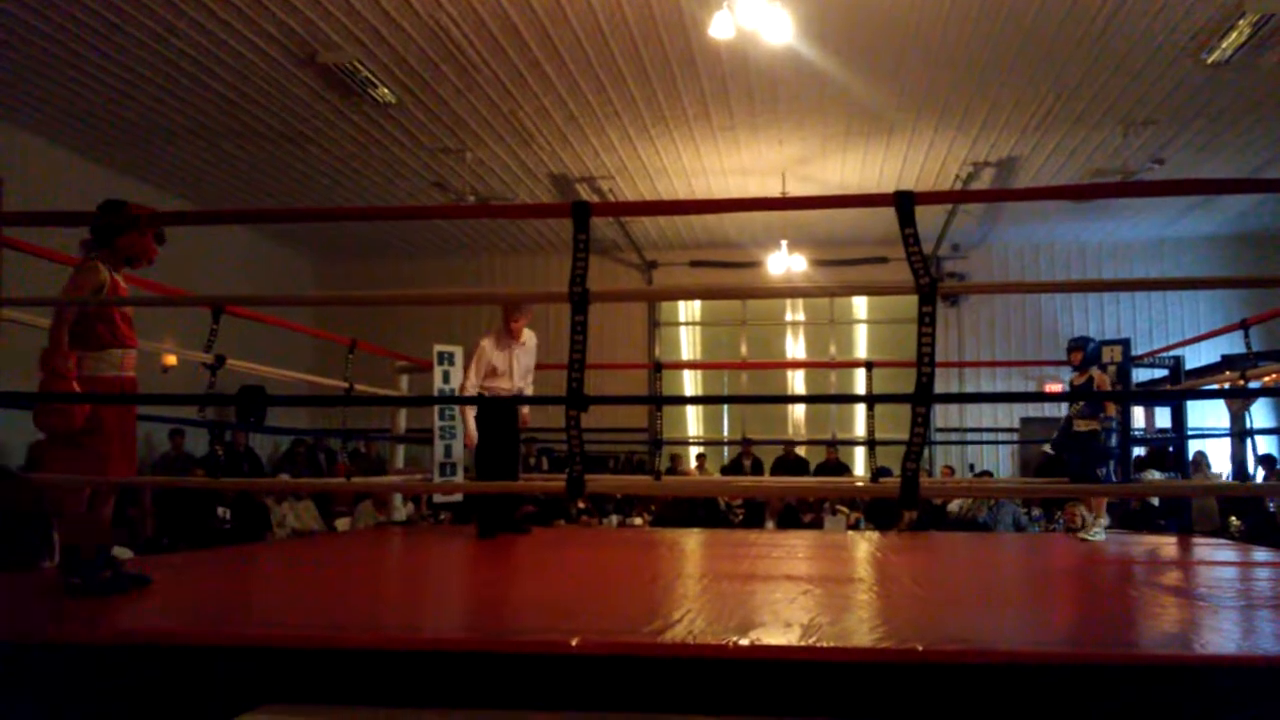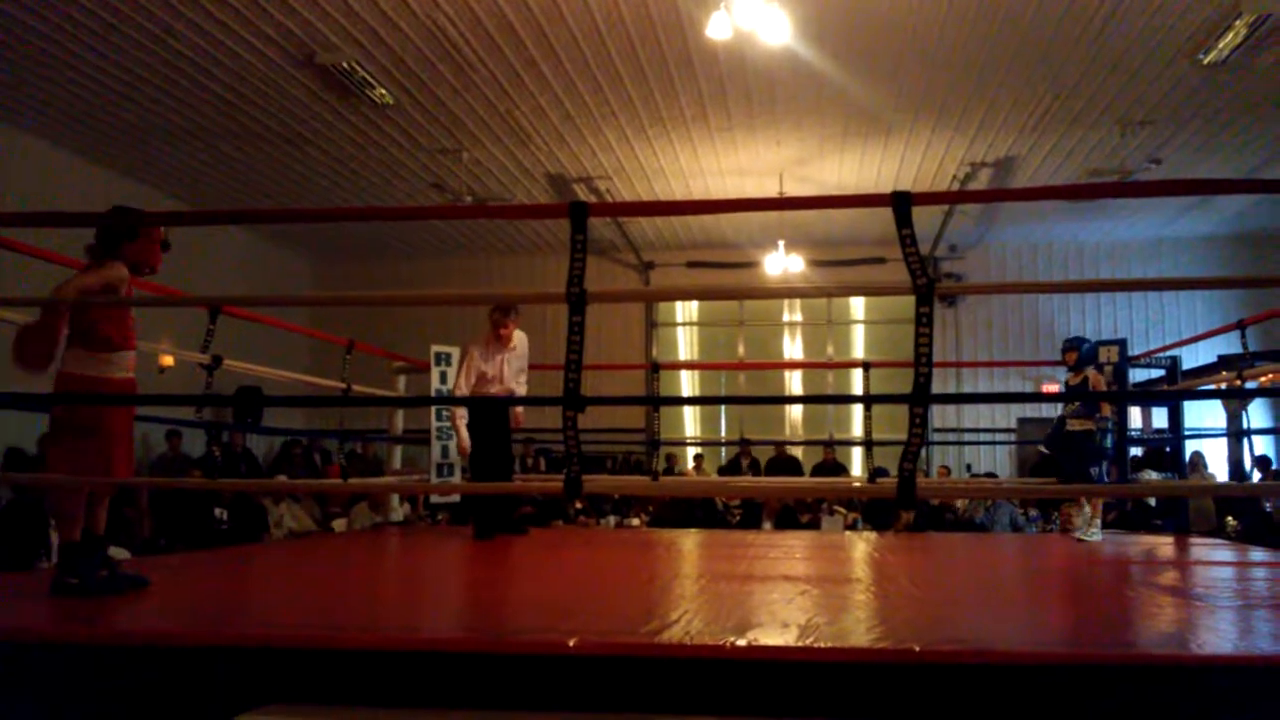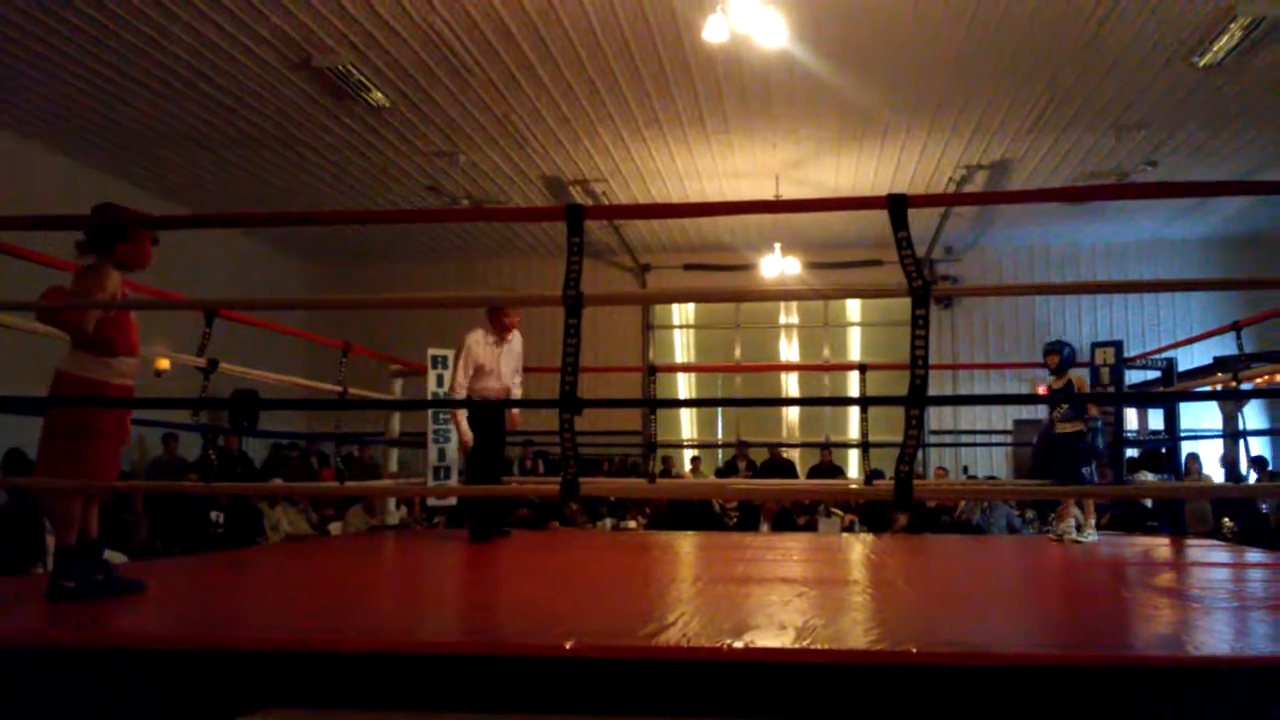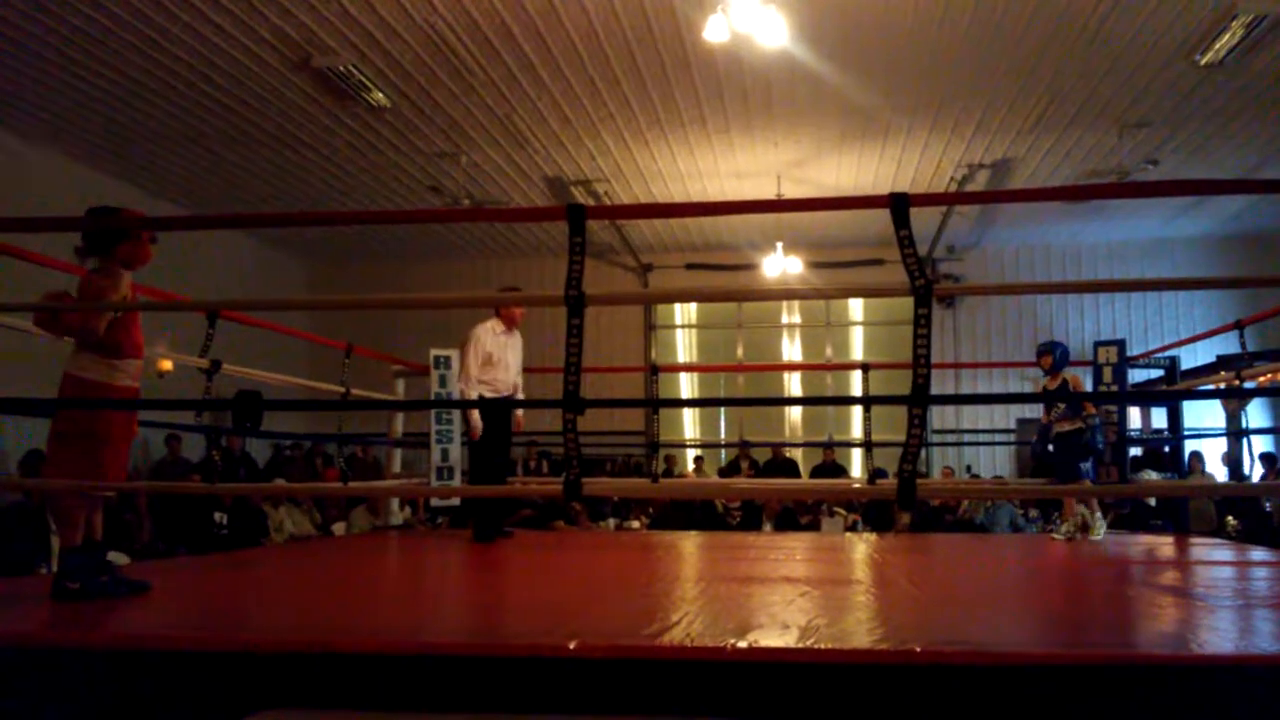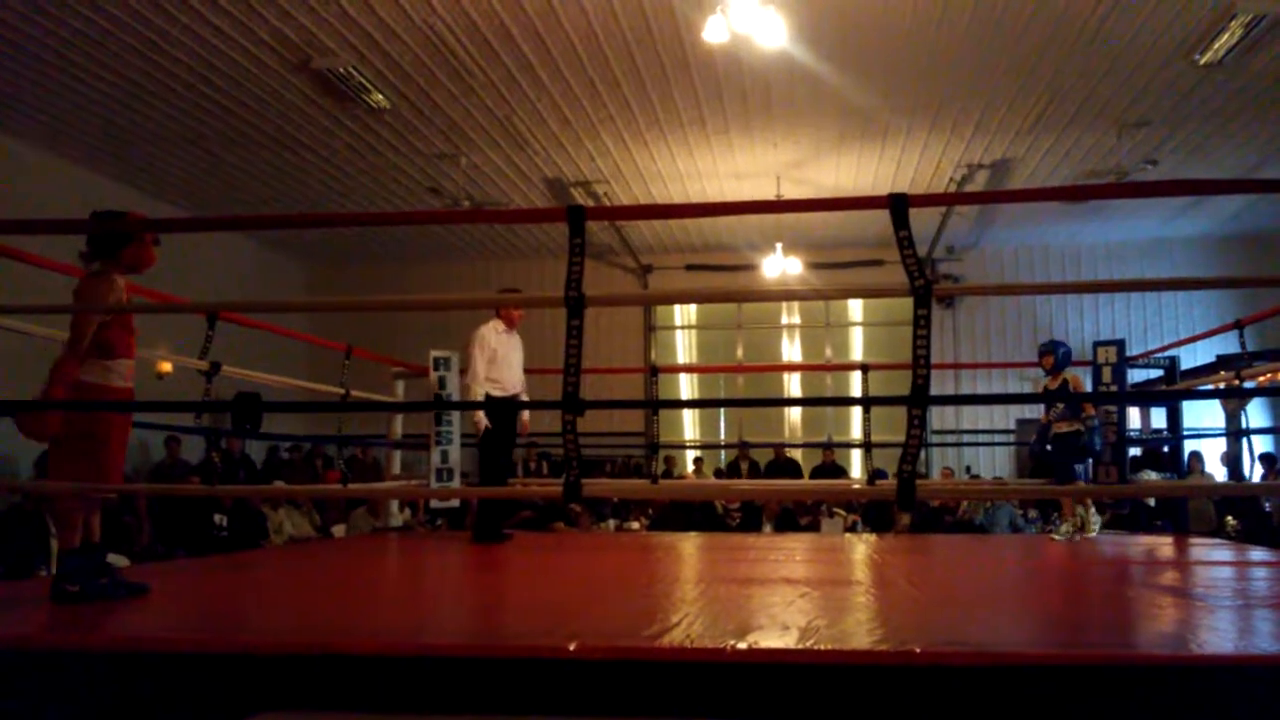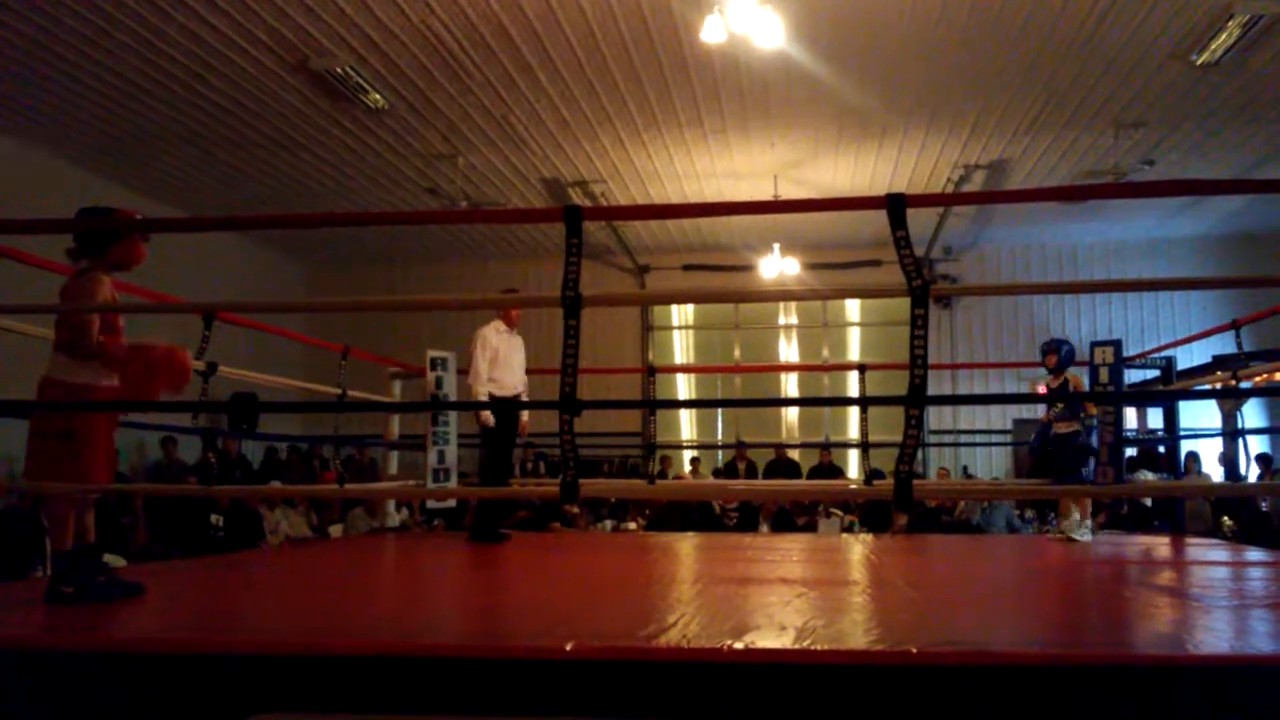
dt=0.4s
person 1, frame 1
left shoulder: (115, 277)
right shoulder: (96, 270)
right elbow: (63, 321)
right wrist: (61, 377)
left hip: (115, 386)
right hip: (90, 386)
left knee: (109, 476)
right knee: (81, 475)
left ankle: (99, 562)
right ankle: (73, 567)
person 1, frame 2
left shoulder: (118, 277)
right shoulder: (114, 271)
right elbow: (66, 291)
right wrist: (52, 331)
left hip: (110, 387)
right hip: (90, 386)
left knee: (100, 475)
right knee: (80, 474)
left ankle: (94, 562)
right ankle: (70, 567)
person 1, frame 3
left shoulder: (107, 277)
right shoulder: (105, 275)
left elbow: (80, 324)
right elbow: (83, 326)
right wrist: (60, 313)
left hip: (103, 390)
right hip: (89, 389)
left knee: (90, 479)
right knee: (75, 478)
left ankle: (90, 566)
right ankle: (66, 571)
person 1, frame 4
left shoulder: (104, 278)
right shoulder: (116, 277)
left elbow: (91, 330)
right elbow: (93, 329)
right wrist: (62, 322)
left hip: (108, 392)
right hip: (97, 391)
left knee: (94, 480)
right knee: (82, 480)
left ankle: (95, 567)
right ankle: (71, 573)
person 1, frame 5
left shoulder: (104, 282)
right shoulder: (110, 282)
left elbow: (98, 343)
right elbow: (81, 339)
right wrist: (60, 390)
left hip: (103, 394)
right hip: (93, 394)
left knee: (90, 483)
right knee: (81, 483)
left ankle: (94, 570)
right ankle: (68, 576)
person 1, frame 6
left shoulder: (96, 282)
right shoulder: (94, 282)
right elbow: (86, 343)
left wrist: (139, 363)
right wrist: (139, 360)
left hip: (89, 394)
right hip: (76, 394)
left knee: (84, 484)
right knee: (71, 484)
left ankle: (90, 569)
right ankle: (64, 578)
person 2, frame 1
left shoulder: (531, 339)
right shoulder: (488, 344)
right elbow: (470, 385)
left wrist: (525, 406)
right wrist: (470, 426)
left hip: (509, 405)
right hip: (486, 405)
left knee: (511, 462)
right knee: (488, 463)
left ankle: (507, 517)
right ankle: (487, 521)
person 2, frame 2
left shoulder: (522, 341)
right shoulder: (477, 351)
right elbow: (460, 392)
left wrist: (518, 406)
right wrist: (462, 434)
left hip: (501, 407)
right hip: (477, 409)
left knee: (505, 462)
right knee: (482, 466)
left ankle: (505, 518)
right ankle: (483, 523)
person 2, frame 3
left shoulder: (516, 339)
right shoulder: (474, 342)
right elbow: (459, 386)
left wrist: (514, 407)
right wrist: (462, 427)
left hip: (497, 406)
right hip: (474, 407)
left knee: (497, 465)
right knee: (477, 467)
left ankle: (493, 522)
right ankle: (479, 527)
person 2, frame 4
left shoulder: (516, 337)
right shoulder: (481, 333)
right elbow: (468, 377)
left wrist: (519, 410)
right wrist: (473, 417)
left hip: (504, 405)
right hip: (484, 405)
left knee: (501, 465)
right knee: (482, 467)
left ankle: (495, 523)
right ankle: (483, 527)
person 2, frame 5
left shoulder: (516, 338)
right shoulder: (484, 334)
right elbow: (475, 377)
left wrist: (524, 413)
right wrist: (479, 414)
left hip: (510, 405)
right hip: (492, 405)
left knee: (503, 466)
right knee: (492, 467)
left ankle: (494, 525)
right ankle: (485, 528)
person 2, frame 6
left shoulder: (518, 340)
right shoulder: (486, 334)
right elbow: (478, 376)
left wrist: (524, 413)
right wrist: (484, 412)
left hip: (511, 405)
right hip: (492, 406)
left knee: (502, 465)
right knee: (495, 465)
left ankle: (485, 526)
right ankle: (487, 526)
person 3, frame 1
left shoulder: (1099, 378)
right shoulder: (1073, 380)
left elbow: (1110, 408)
left wrist: (1107, 432)
right wrist: (1061, 435)
left hip: (1095, 433)
right hip: (1077, 434)
left knee: (1098, 478)
right knee: (1079, 477)
left ankle: (1098, 525)
right ankle: (1097, 515)
person 3, frame 2
left shoulder: (1095, 378)
right shoulder: (1068, 381)
left elbow: (1105, 408)
left wrist: (1102, 433)
right wrist: (1057, 434)
left hip: (1089, 433)
right hip: (1069, 434)
left knee: (1093, 478)
right knee: (1068, 476)
left ankle: (1095, 525)
right ankle: (1087, 510)
person 3, frame 3
left shoulder: (1077, 380)
right shoulder: (1050, 385)
left elbow: (1092, 409)
left wrist: (1092, 434)
right wrist: (1044, 439)
left hip: (1078, 435)
right hip: (1059, 438)
left knee: (1083, 480)
right knee: (1063, 480)
left ankle: (1090, 526)
right ankle: (1066, 524)
person 3, frame 4
left shoulder: (1072, 380)
right shoulder: (1044, 387)
left elbow: (1089, 407)
left wrist: (1092, 432)
right wrist: (1041, 440)
left hip: (1077, 433)
right hip: (1059, 437)
left knee: (1081, 476)
right knee: (1065, 479)
left ankle: (1096, 516)
right ankle: (1070, 524)
person 3, frame 5
left shoulder: (1073, 380)
right shoulder: (1046, 387)
left elbow: (1089, 408)
left wrist: (1091, 433)
right wrist: (1039, 440)
left hip: (1076, 434)
right hip: (1057, 437)
left knee: (1076, 478)
right knee: (1063, 481)
left ankle: (1089, 515)
right ankle: (1069, 524)
person 3, frame 6
left shoulder: (1074, 380)
right shoulder: (1049, 384)
left elbow: (1090, 409)
left wrist: (1087, 435)
right wrist: (1040, 437)
left hip: (1077, 435)
right hip: (1058, 437)
left knee: (1080, 480)
right knee: (1061, 480)
left ankle: (1085, 526)
right ankle: (1071, 520)
